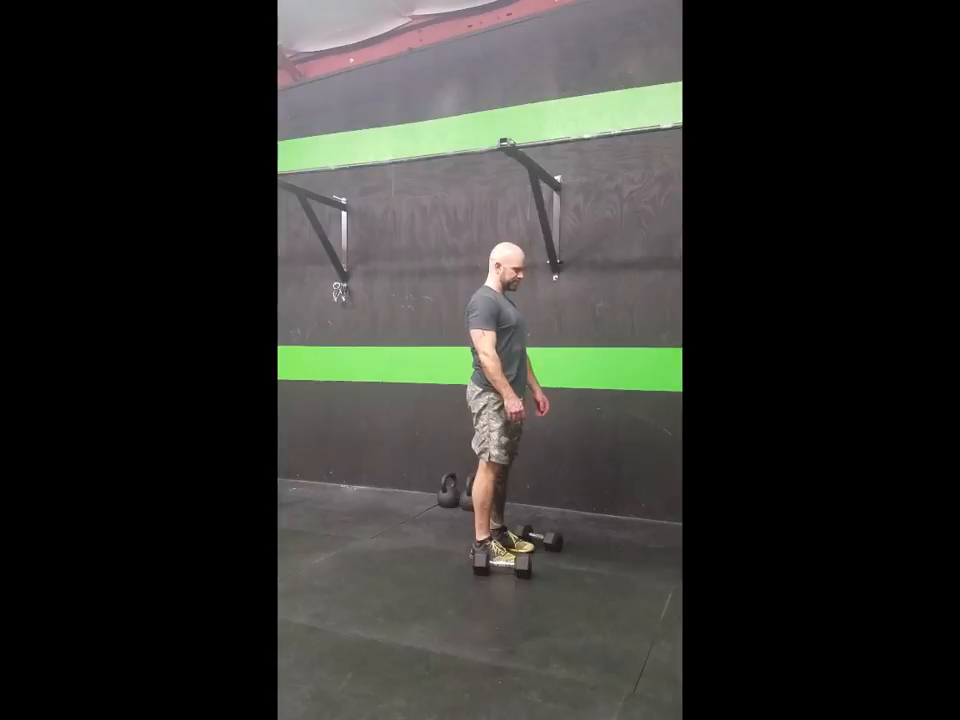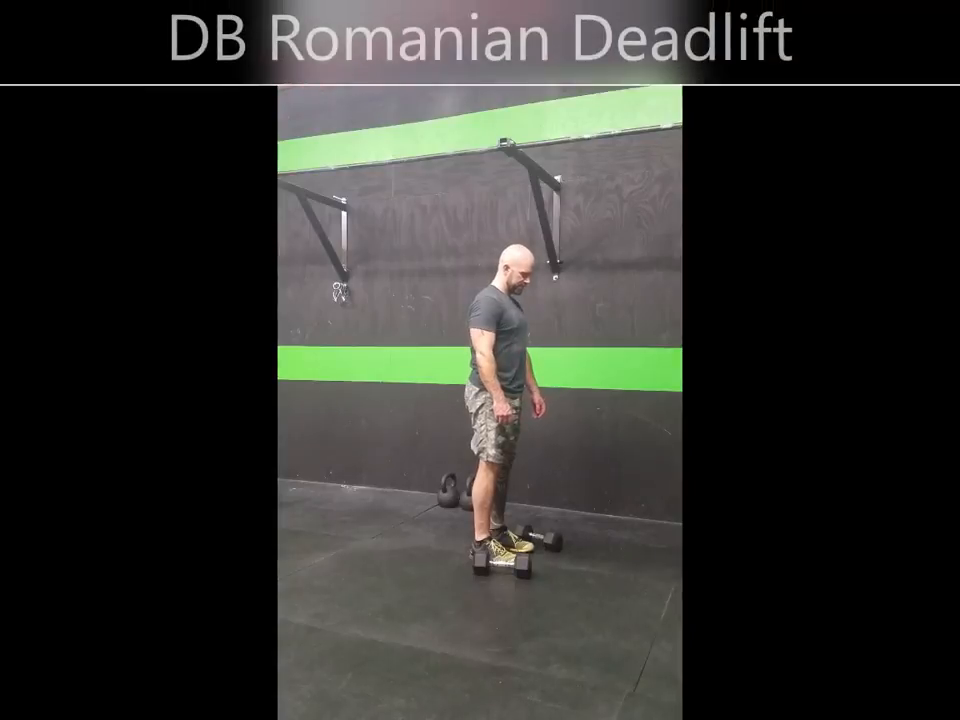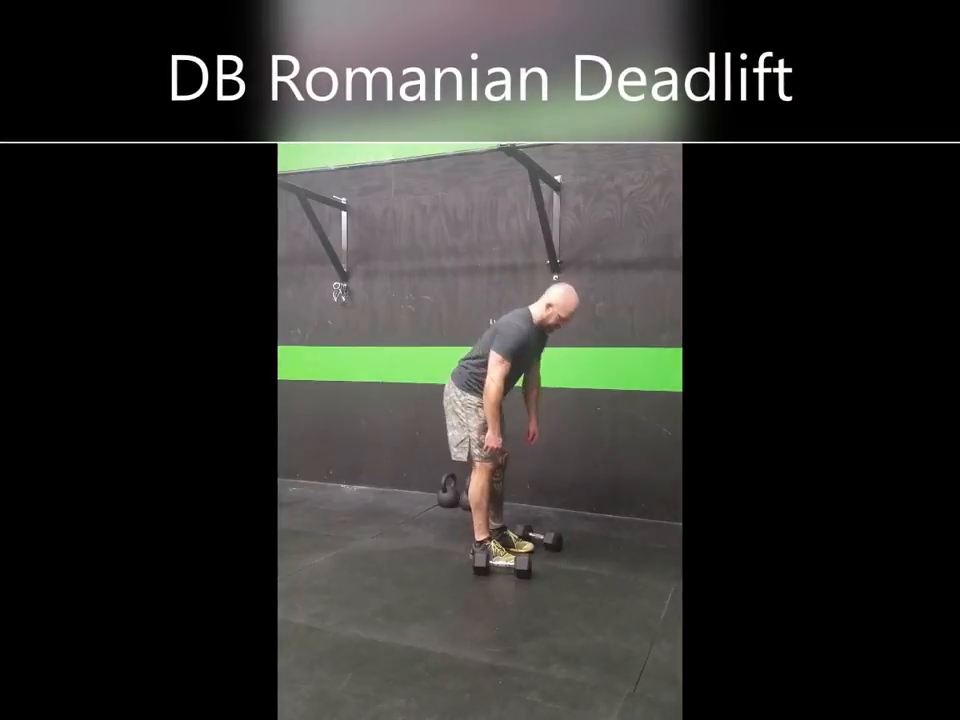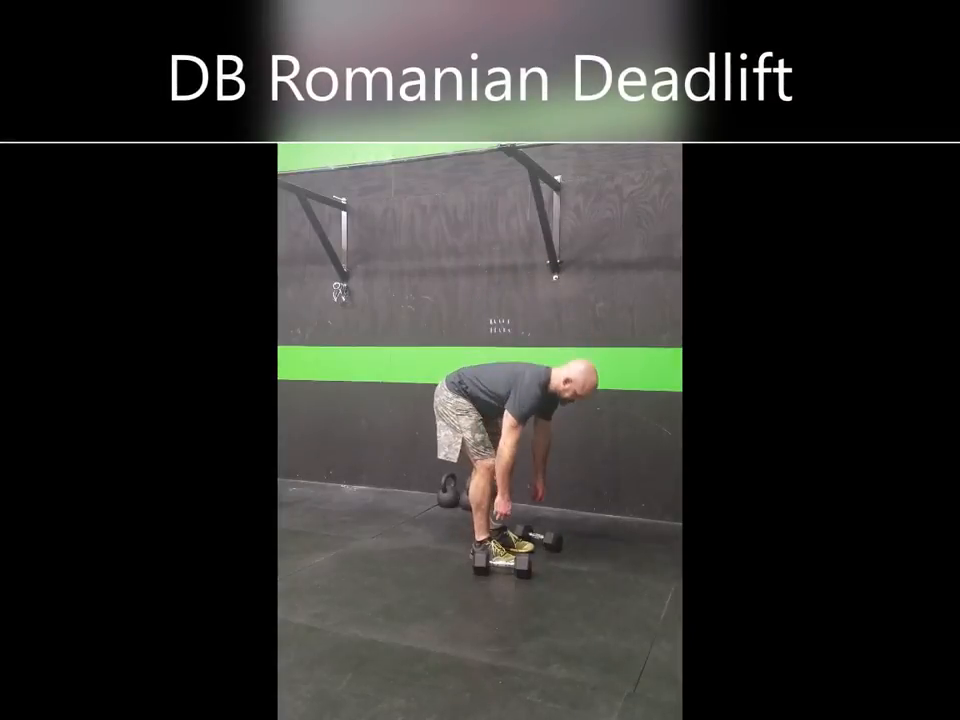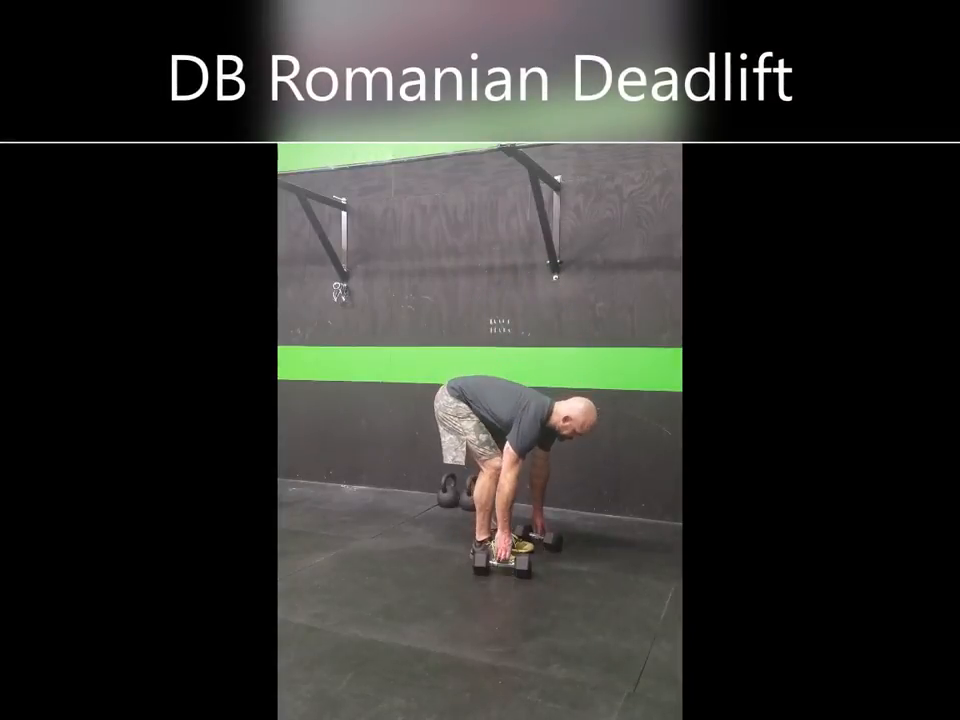
dt=0.4s
person 1, frame 1
left shoulder: (505, 302)
right shoulder: (483, 302)
right elbow: (486, 355)
left wrist: (535, 389)
right wrist: (508, 396)
left hip: (508, 396)
right hip: (492, 397)
left knee: (502, 467)
right knee: (489, 466)
left ankle: (497, 530)
right ankle: (482, 542)
person 1, frame 2
left shoulder: (513, 303)
right shoulder: (487, 301)
right elbow: (483, 355)
left wrist: (534, 390)
right wrist: (498, 400)
left hip: (510, 396)
right hip: (489, 396)
left knee: (503, 466)
right knee: (490, 466)
left ankle: (498, 530)
right ankle: (481, 542)
person 1, frame 3
left shoulder: (538, 332)
right shoulder: (516, 328)
left elbow: (531, 377)
right elbow: (494, 380)
left wrist: (533, 419)
right wrist: (493, 431)
left hip: (483, 394)
right hip: (466, 393)
left knee: (497, 462)
right knee: (484, 463)
left ankle: (497, 530)
right ankle: (481, 542)
person 1, frame 4
left shoulder: (548, 389)
right shoulder: (530, 389)
left elbow: (542, 437)
right elbow: (508, 444)
left wrist: (539, 479)
right wrist: (503, 497)
left hip: (477, 401)
right hip: (454, 397)
left knee: (497, 462)
right knee: (486, 464)
left ankle: (498, 531)
right ankle: (482, 543)
person 1, frame 5
left shoulder: (548, 418)
right shoulder: (530, 422)
left elbow: (540, 468)
right elbow: (507, 479)
left wrist: (538, 512)
right wrist: (503, 533)
left hip: (472, 401)
right hip: (453, 401)
left knee: (504, 464)
right knee: (494, 466)
left ankle: (497, 532)
right ankle: (482, 543)
